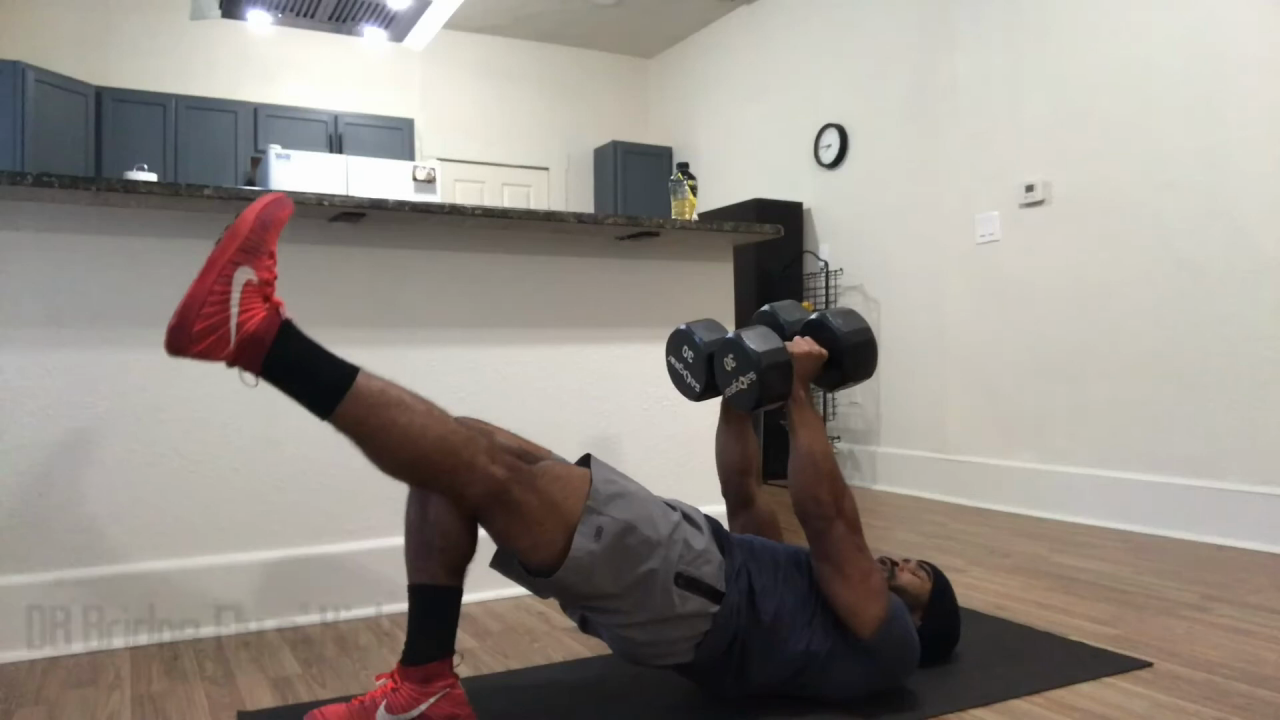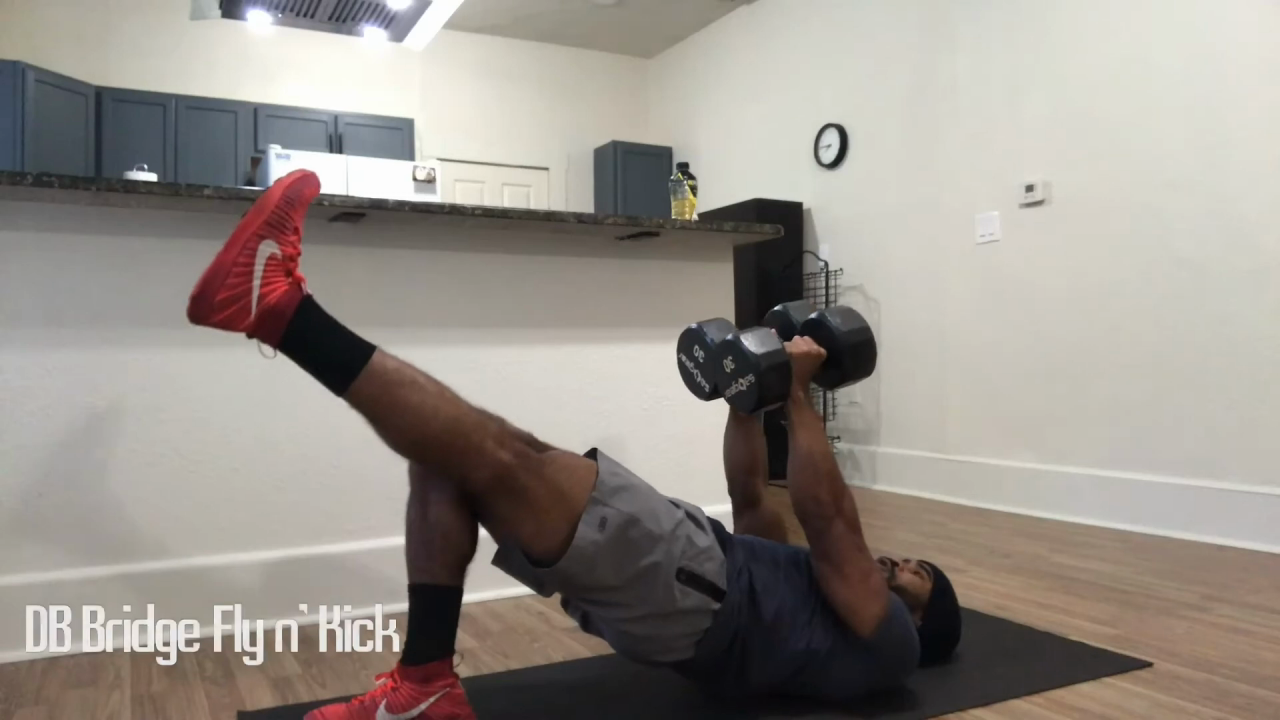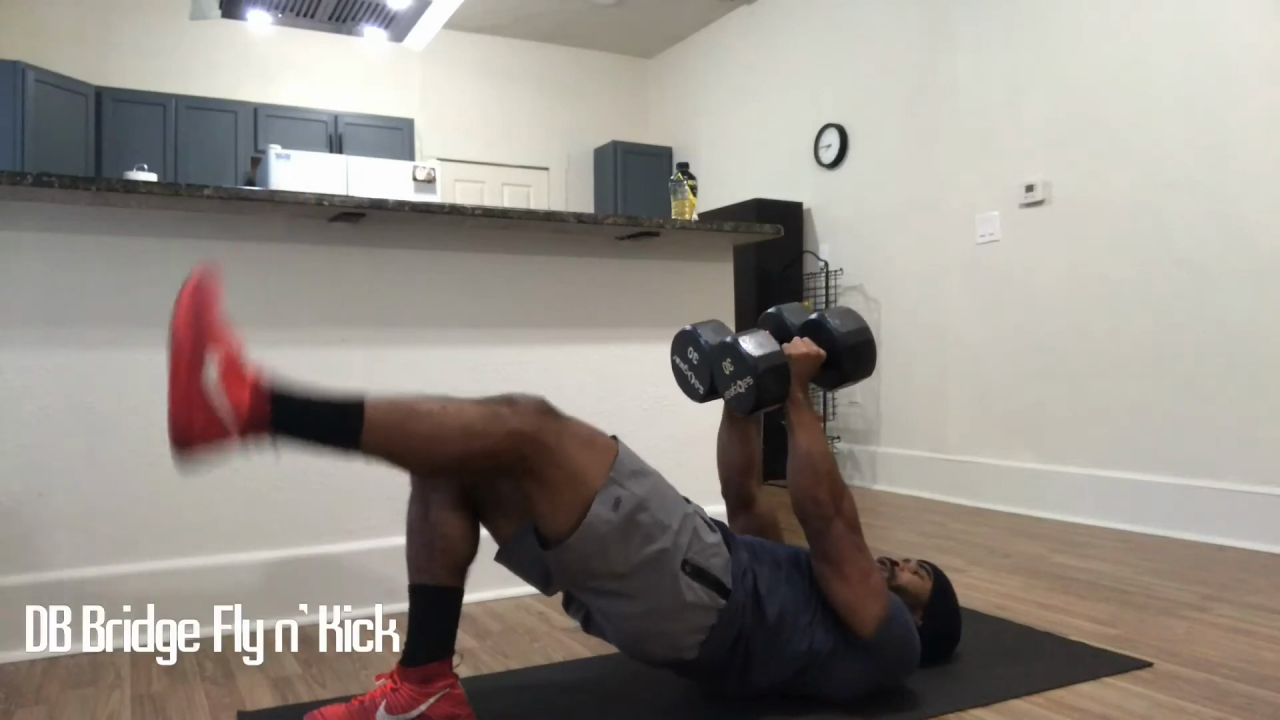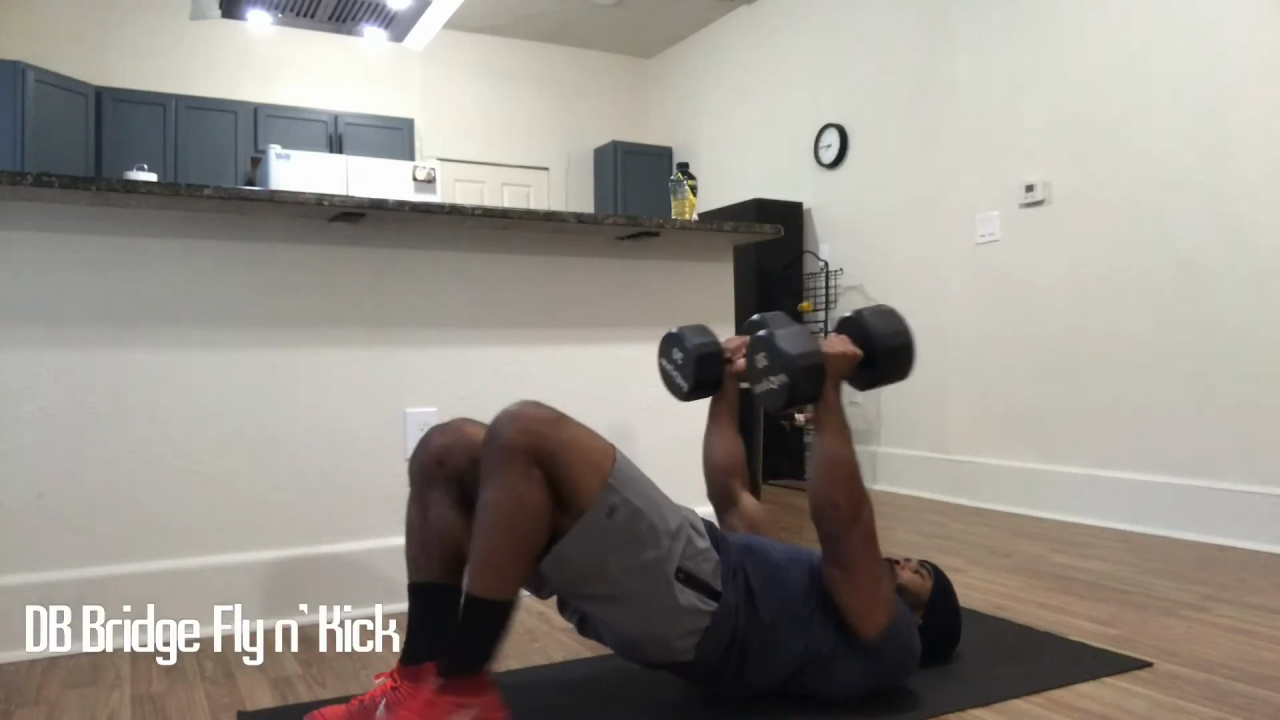
dt=0.4s
person 1, frame 1
left shoulder: (884, 643)
right shoulder: (808, 587)
left elbow: (830, 520)
right elbow: (745, 499)
left wrist: (799, 397)
left hip: (688, 590)
right hip: (659, 577)
left knee: (486, 468)
right knee: (455, 453)
left ankle: (256, 334)
person 1, frame 2
left shoulder: (883, 643)
right shoulder: (816, 589)
left elbow: (827, 517)
right elbow: (750, 500)
left wrist: (799, 397)
left hip: (686, 587)
right hip: (652, 582)
left knee: (494, 455)
right knee: (449, 462)
left ankle: (277, 307)
person 1, frame 3
left shoulder: (888, 641)
right shoulder: (823, 597)
left elbow: (828, 520)
right elbow: (745, 501)
left wrist: (800, 399)
left hip: (697, 590)
right hip: (665, 581)
left knee: (525, 425)
right knee: (453, 467)
left ankle: (253, 406)
person 1, frame 4
left shoulder: (887, 641)
right shoulder: (817, 584)
left elbow: (844, 527)
right elbow: (730, 491)
left wrist: (826, 396)
right wrist: (726, 389)
left hip: (689, 593)
right hip: (651, 580)
left knee: (526, 430)
right knee: (450, 448)
